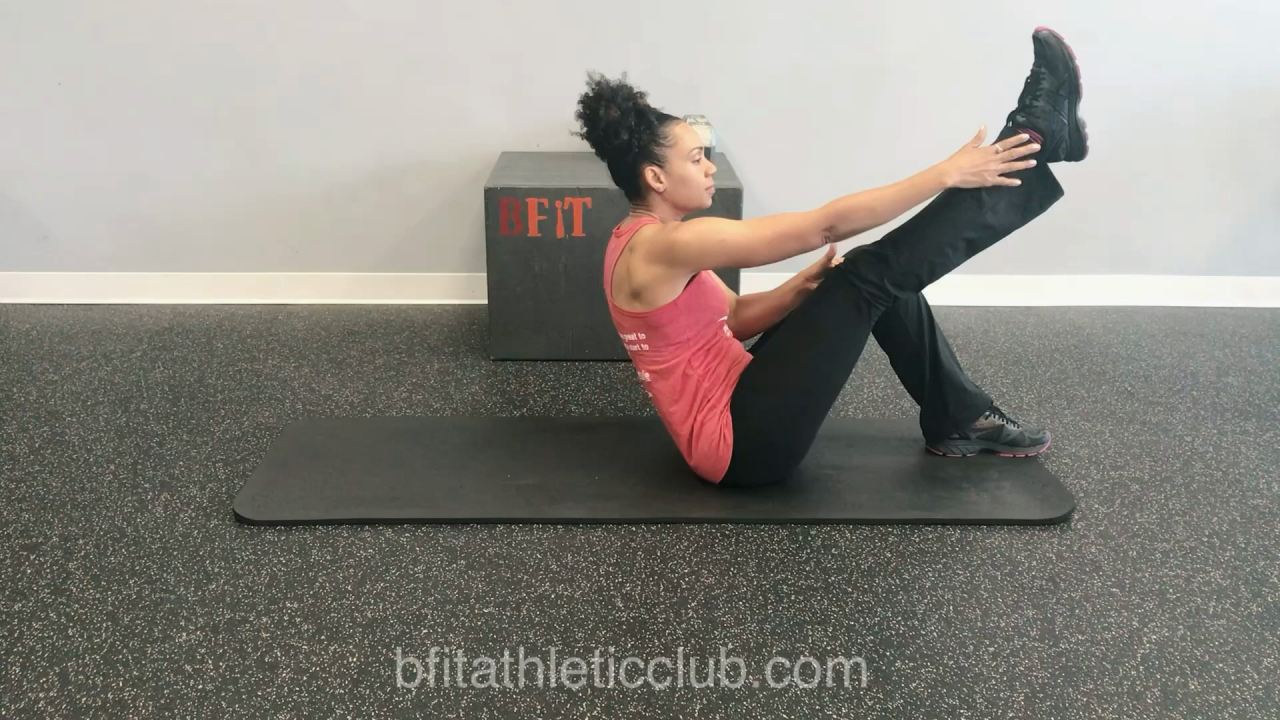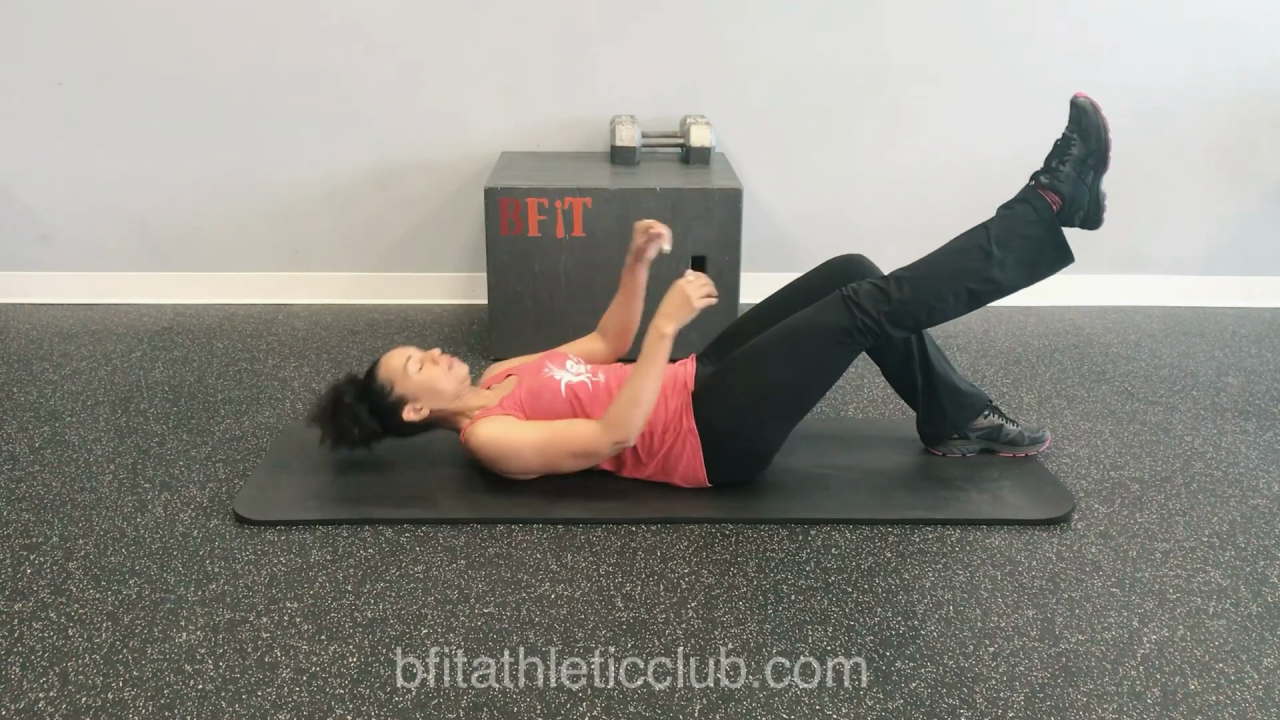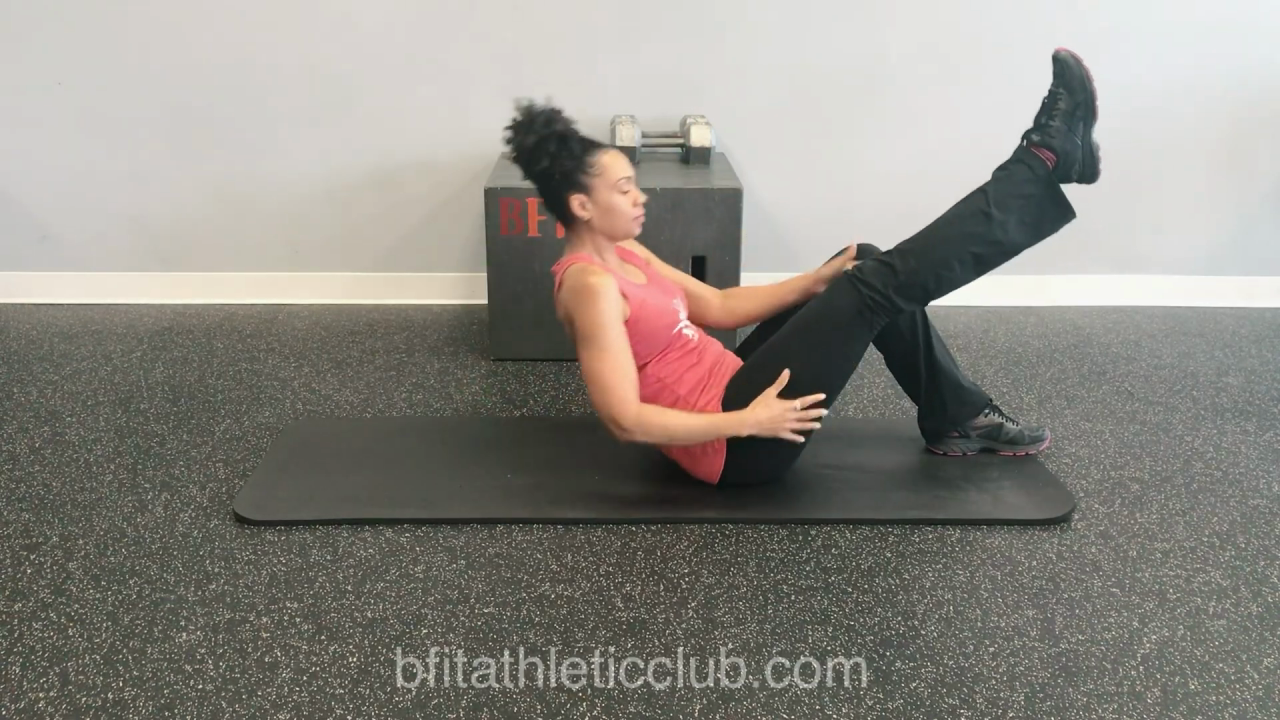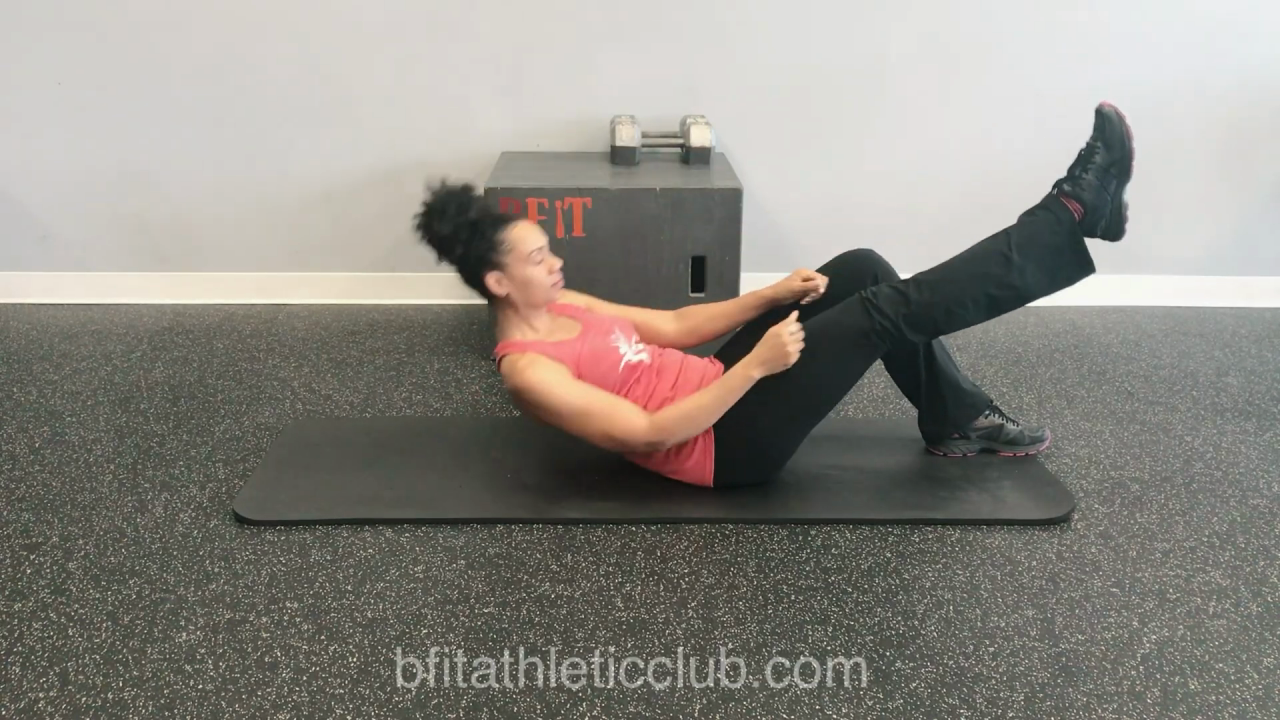
dt=1s
person 1, frame 1
left shoulder: (648, 239)
right shoulder: (667, 245)
right elbow: (828, 223)
left wrist: (806, 286)
right wrist: (945, 174)
left hip: (739, 401)
right hip: (747, 439)
left knee: (879, 276)
right knee: (874, 276)
left ankle: (960, 424)
right ankle: (1034, 140)
person 1, frame 2
left shoulder: (497, 382)
right shoulder: (486, 437)
left elbow: (613, 346)
right elbow: (618, 435)
left wrist: (639, 264)
right wrist: (667, 323)
left hip: (698, 386)
right hip: (712, 437)
left knee: (852, 273)
right knee: (869, 309)
left ankle: (957, 422)
right ankle: (1047, 206)
person 1, frame 3
left shoulder: (615, 254)
right shoulder: (589, 284)
left elbow: (716, 307)
right elbow: (626, 420)
left wrist: (820, 281)
right wrist: (751, 423)
left hip: (727, 395)
right hip: (727, 450)
left knee: (865, 273)
right knee: (882, 284)
left ankle: (959, 424)
right ankle: (1046, 158)
person 1, frame 4
left shoulder: (555, 306)
right shoulder: (529, 371)
left elbow: (675, 325)
right elbow: (655, 433)
left wrist: (774, 293)
right wrist: (758, 366)
left hip: (718, 389)
right hip: (725, 442)
left knee: (861, 270)
right knee: (889, 311)
left ankle: (958, 424)
right ankle: (1072, 212)
